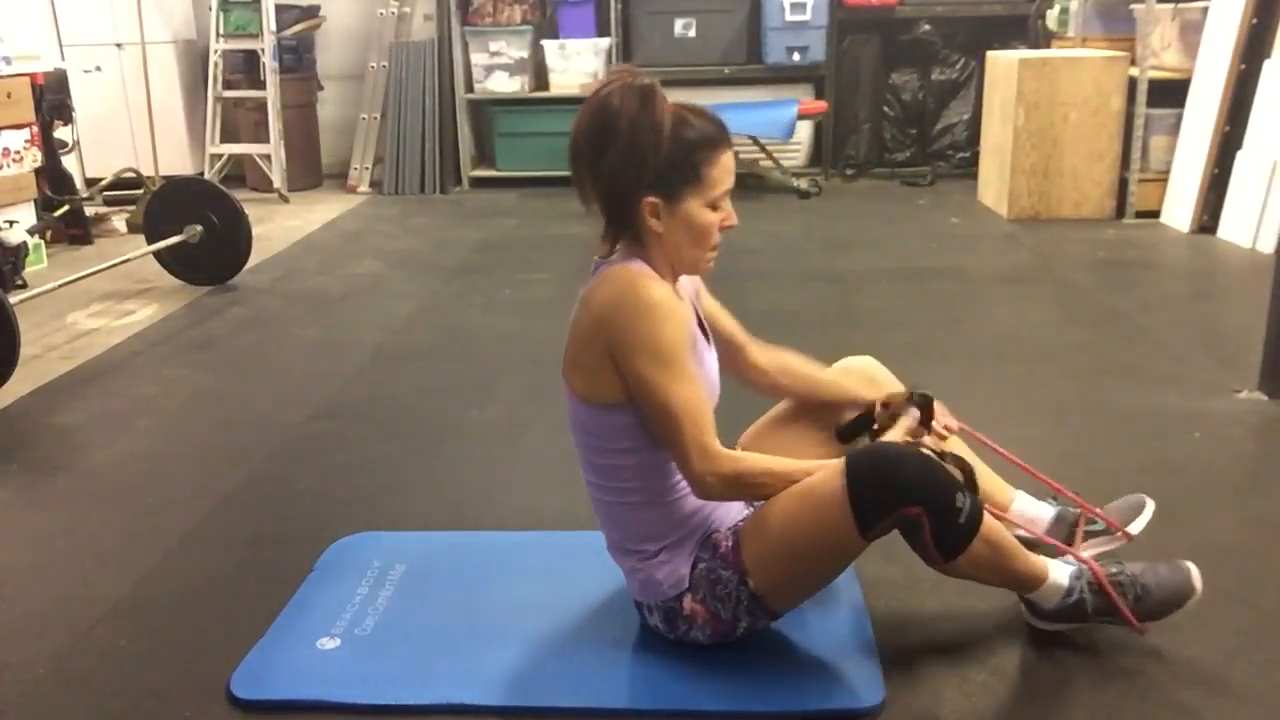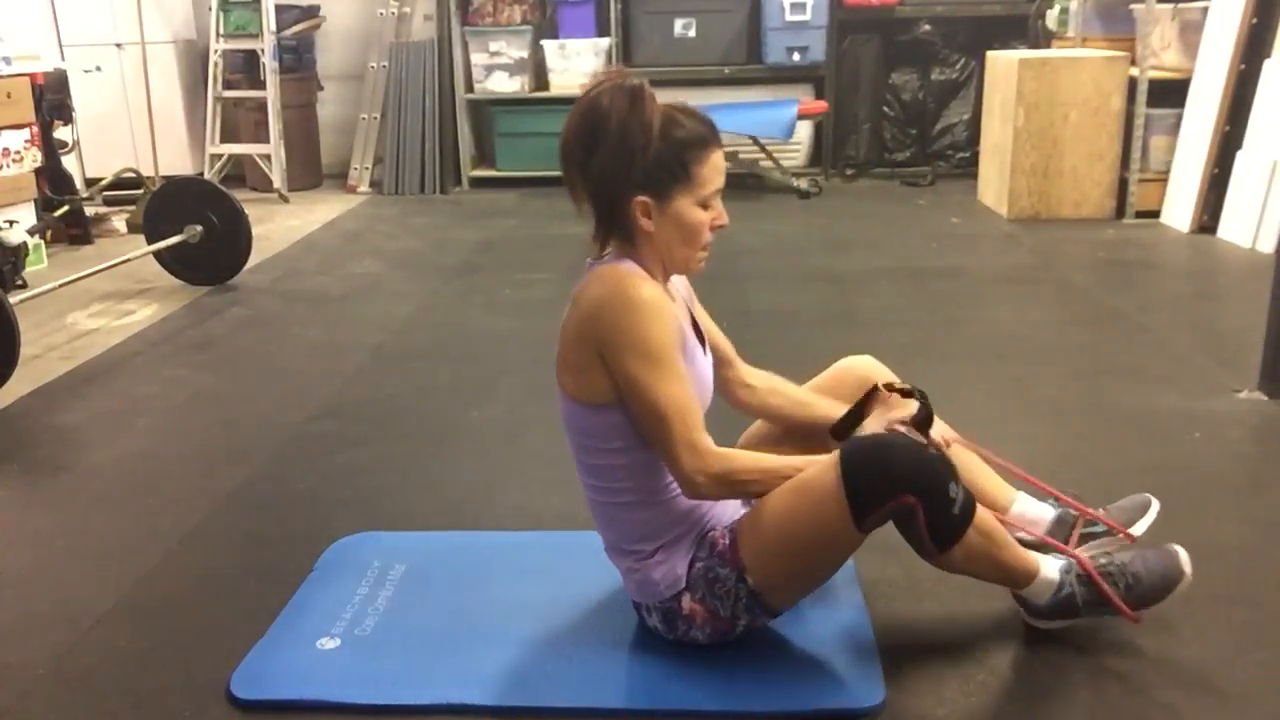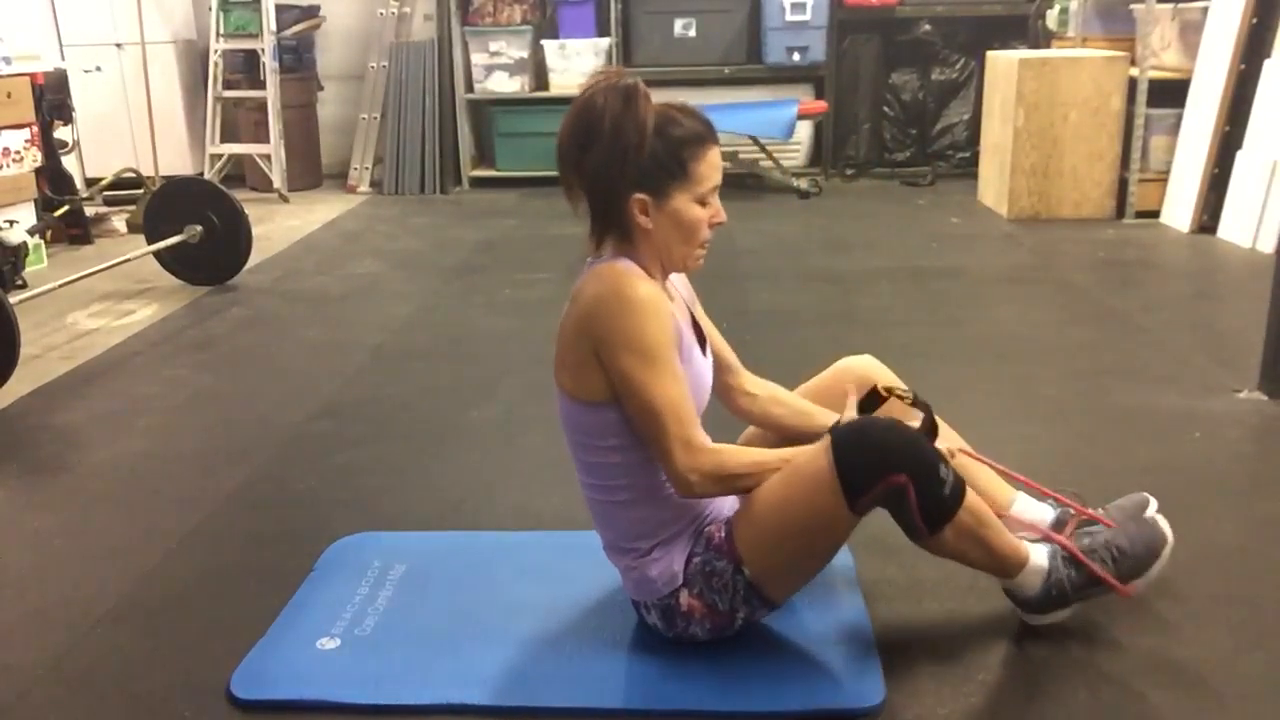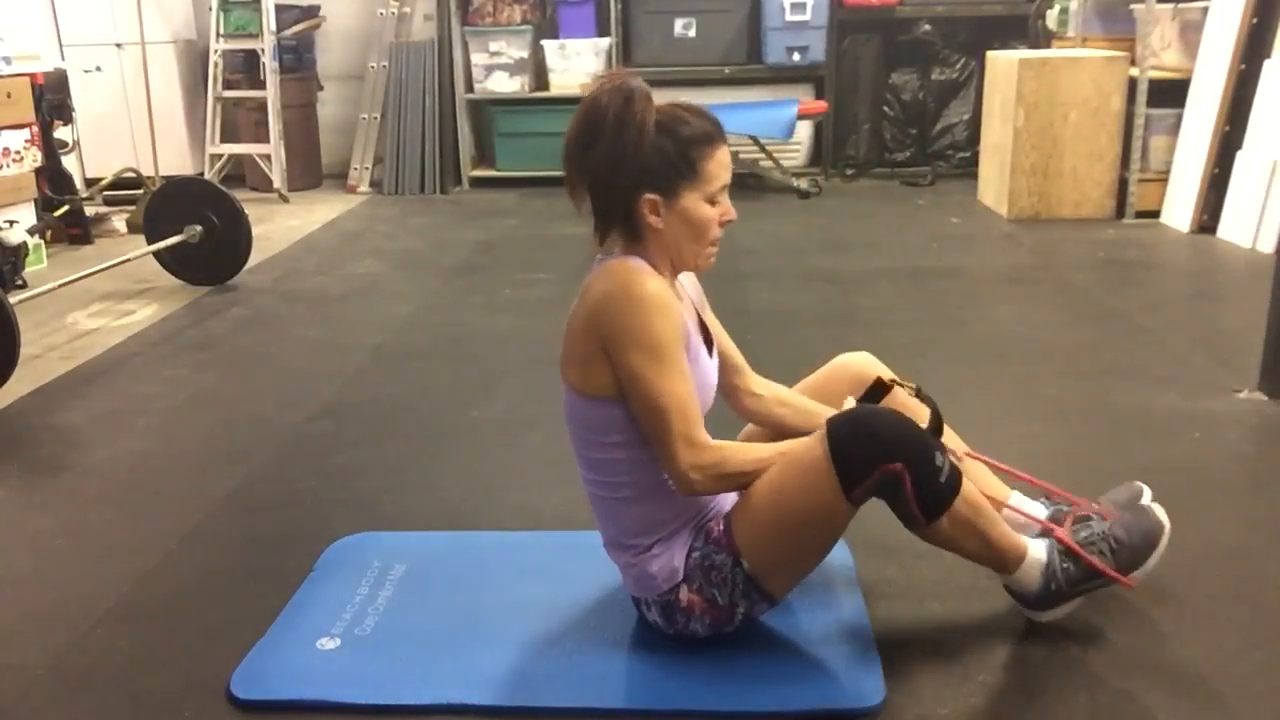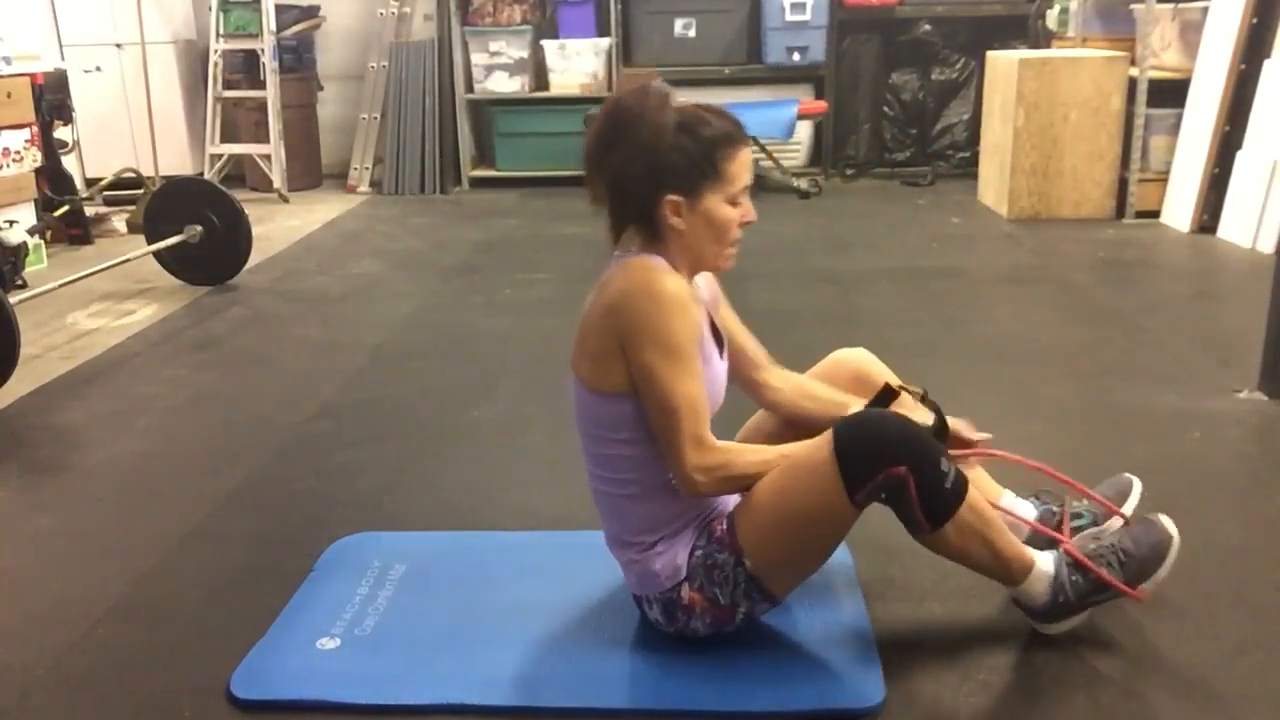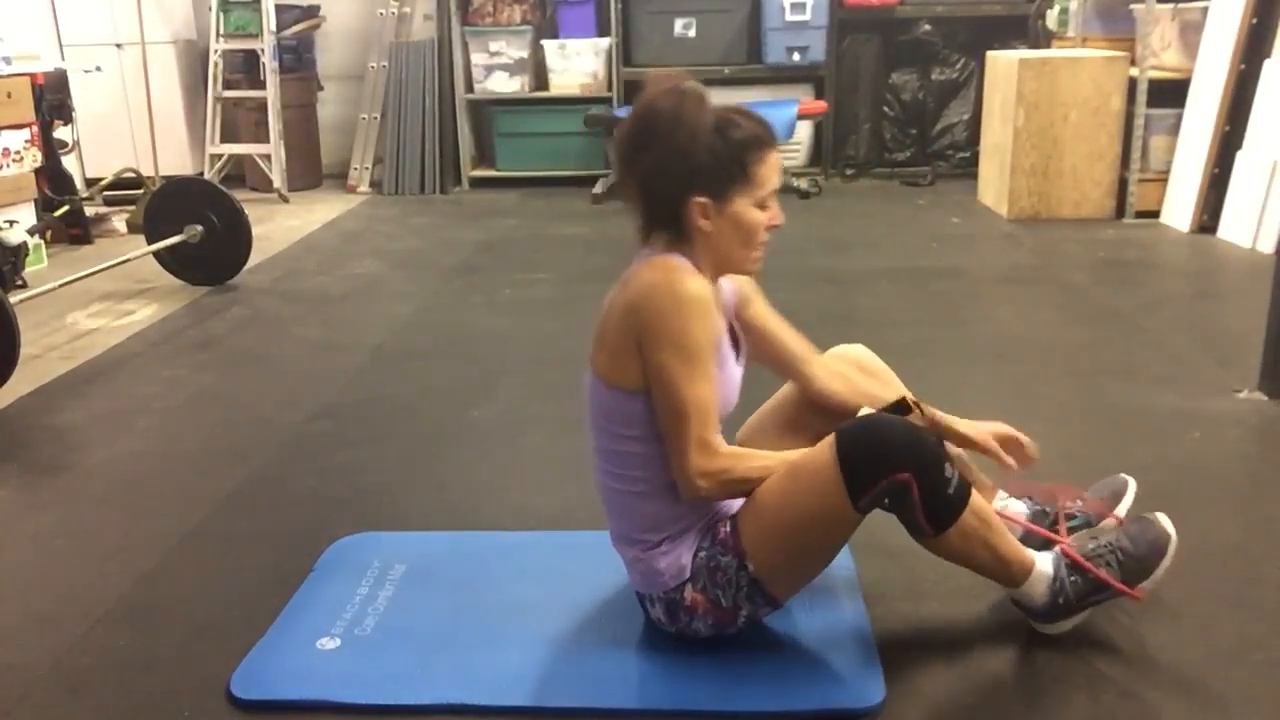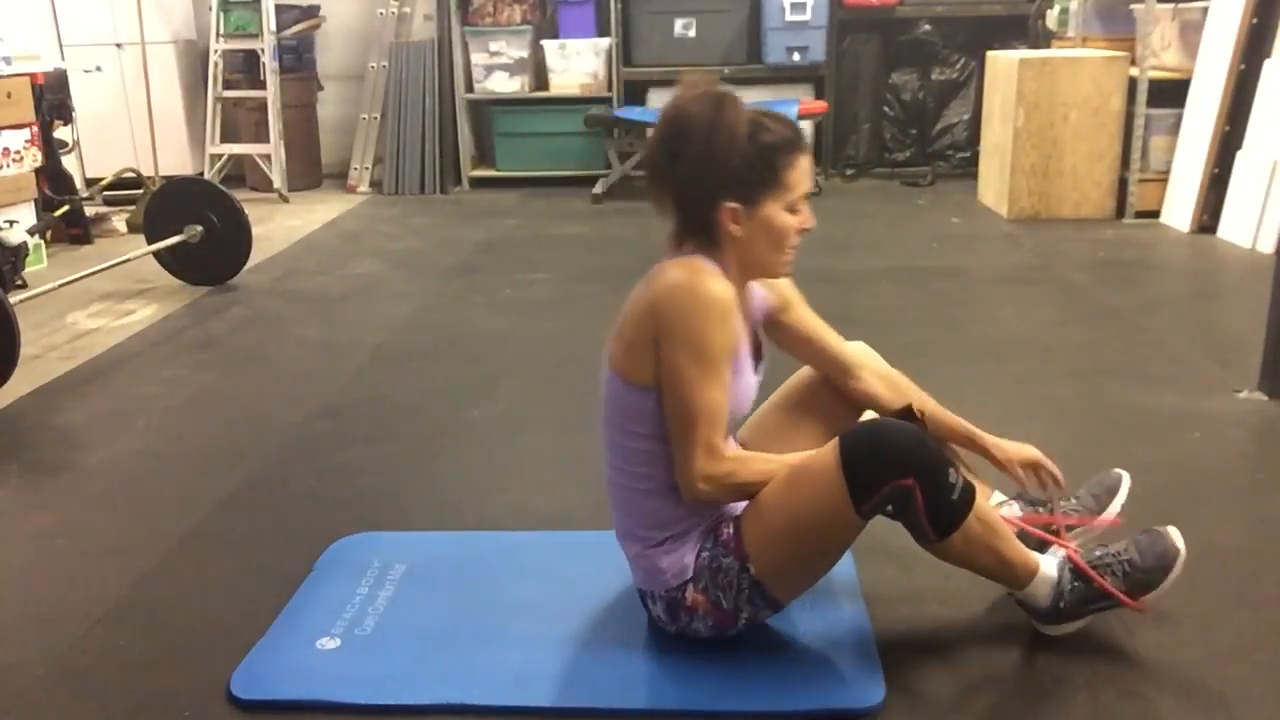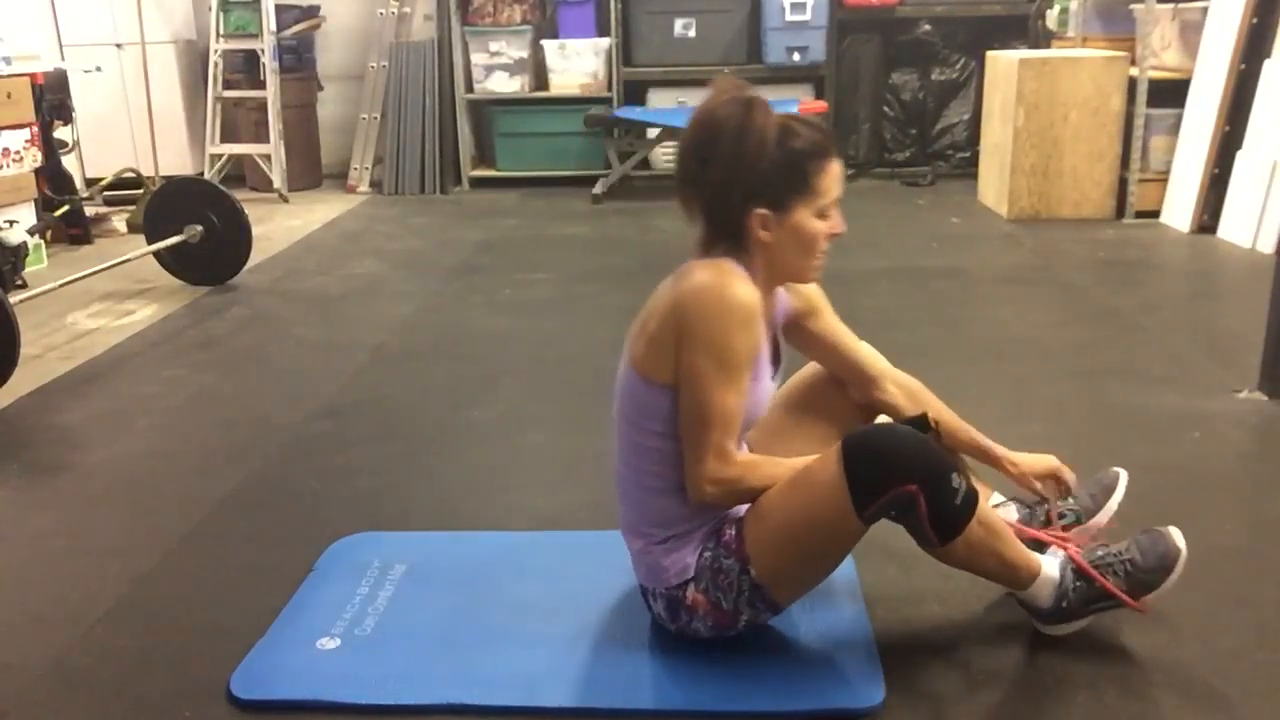
dt=0.1s
person 1, frame 1
left shoulder: (653, 272)
right shoulder: (638, 298)
left elbow: (756, 361)
right elbow: (710, 470)
left wrist: (873, 410)
right wrist: (858, 468)
left hip: (709, 532)
right hip: (694, 591)
left knee: (861, 378)
right knee: (896, 476)
left ankle: (1038, 525)
right ankle: (1059, 591)
person 1, frame 2
left shoulder: (647, 273)
right shoulder: (627, 296)
left elbow: (742, 383)
right elbow: (700, 469)
left wrist: (858, 425)
right wrist: (850, 461)
left hip: (704, 533)
right hip: (691, 590)
left knee: (859, 376)
right knee: (889, 466)
left ankle: (1043, 527)
right ankle: (1050, 587)
person 1, frame 3
left shoulder: (652, 277)
right shoulder: (624, 296)
left elbow: (742, 389)
right elbow: (692, 466)
left wrist: (851, 433)
right wrist: (847, 452)
left hip: (700, 533)
right hip: (687, 586)
left knee: (861, 377)
right knee: (881, 453)
left ankle: (1039, 524)
right ankle: (1041, 578)
person 1, frame 4
left shoulder: (659, 274)
right shoulder: (633, 292)
left elbow: (748, 390)
right elbow: (693, 464)
left wrist: (851, 432)
right wrist: (849, 446)
left hip: (700, 533)
right hip: (688, 582)
left knee: (859, 374)
right knee: (875, 440)
left ankle: (1032, 521)
right ankle: (1040, 574)
person 1, frame 5
left shoulder: (676, 275)
right shoulder: (652, 292)
left elbow: (769, 383)
right elbow: (696, 463)
left wrist: (923, 426)
right wrist: (834, 452)
left hip: (702, 527)
right hip: (688, 582)
left knee: (853, 368)
right knee: (877, 444)
left ankle: (1025, 521)
right ankle: (1048, 586)
person 1, frame 6
left shoulder: (709, 277)
right shoulder: (675, 291)
left elbow: (820, 375)
right elbow: (700, 469)
left wrist: (953, 429)
right wrist: (841, 458)
left hip: (707, 532)
right hip: (693, 583)
left knee: (854, 362)
right knee: (883, 450)
left ankle: (1012, 522)
right ankle: (1046, 587)
person 1, frame 7
left shoulder: (743, 278)
right shoulder: (697, 294)
left elbow: (864, 379)
right elbow: (703, 473)
left wrist: (987, 445)
right wrist: (833, 462)
left hip: (710, 530)
right hip: (695, 582)
left knee: (856, 362)
right knee: (889, 453)
left ankle: (1010, 521)
right ankle: (1050, 589)
person 1, frame 8
left shoulder: (771, 284)
right shoulder: (723, 296)
left elbow: (886, 385)
right elbow: (712, 477)
left wrist: (1002, 458)
right wrist: (847, 467)
left hip: (716, 532)
right hip: (698, 584)
left knee: (862, 367)
right knee: (892, 459)
left ankle: (1007, 521)
right ankle: (1051, 589)
